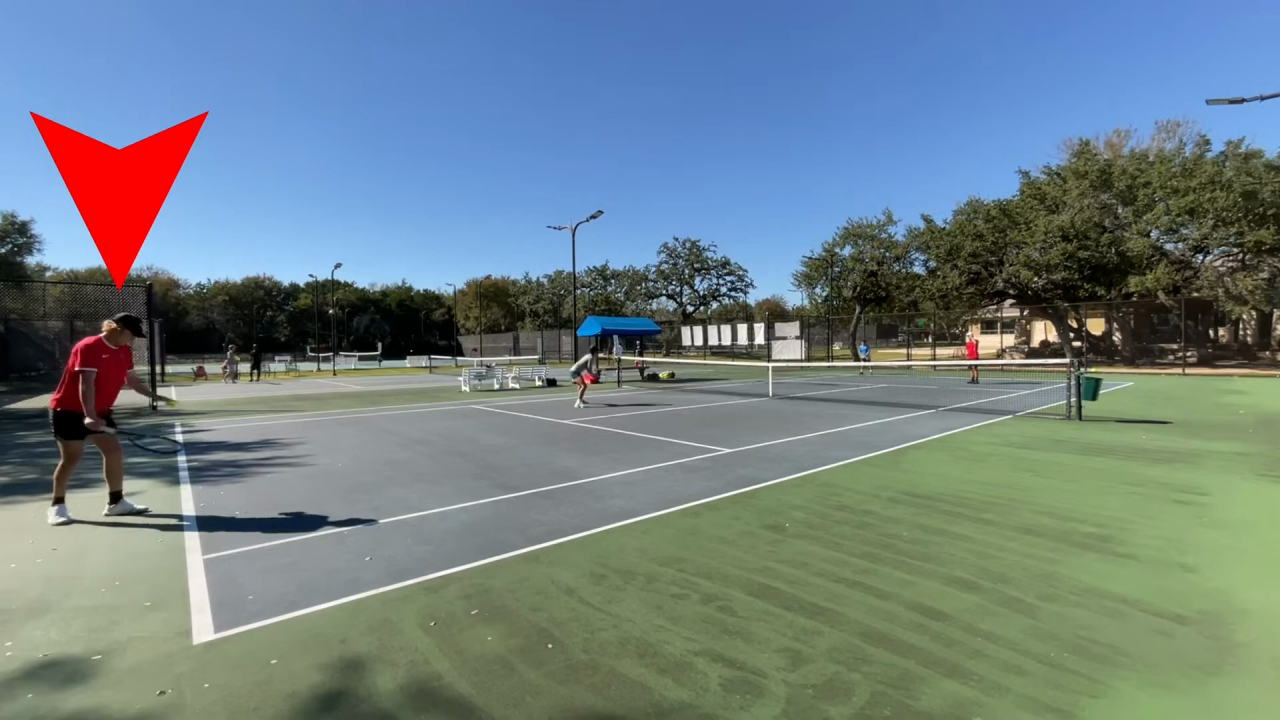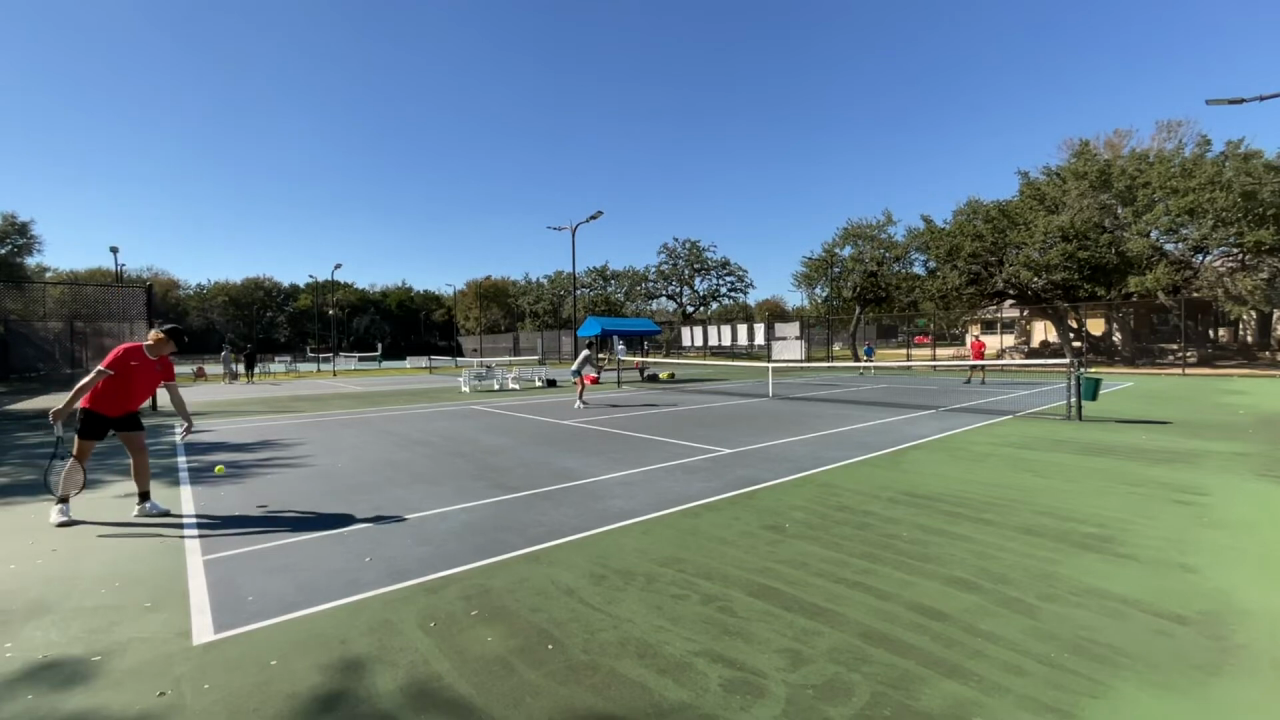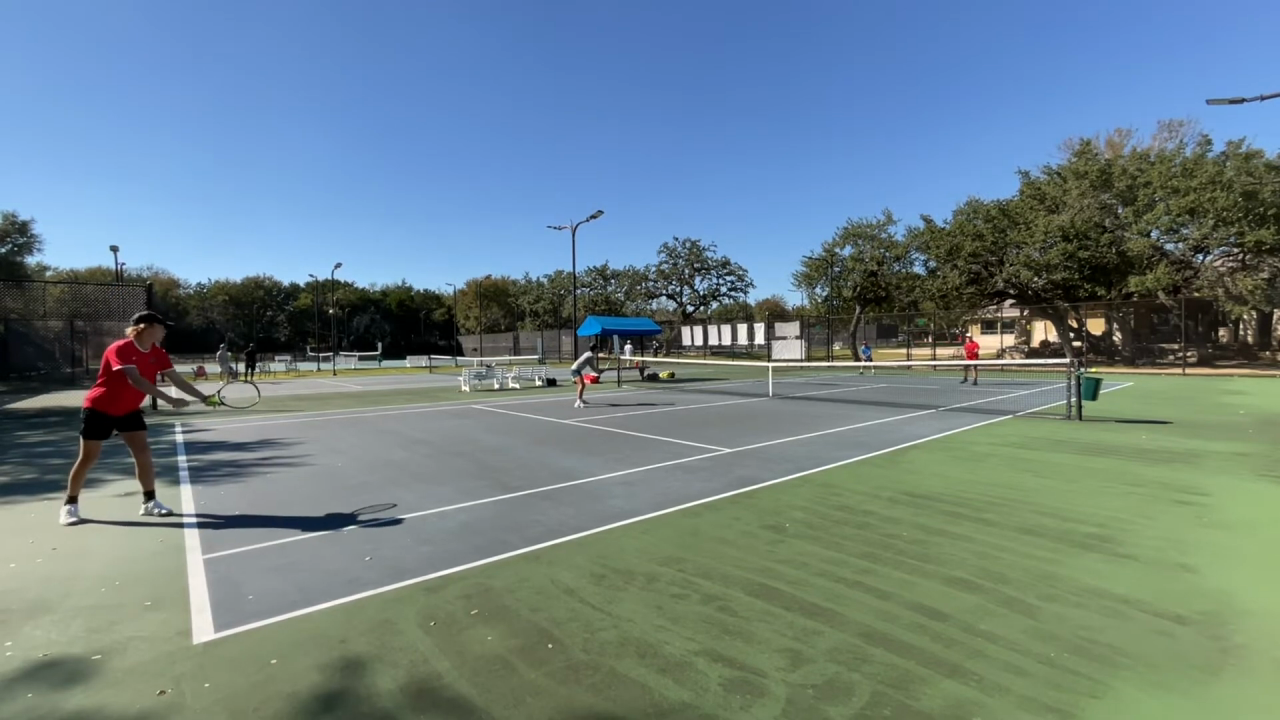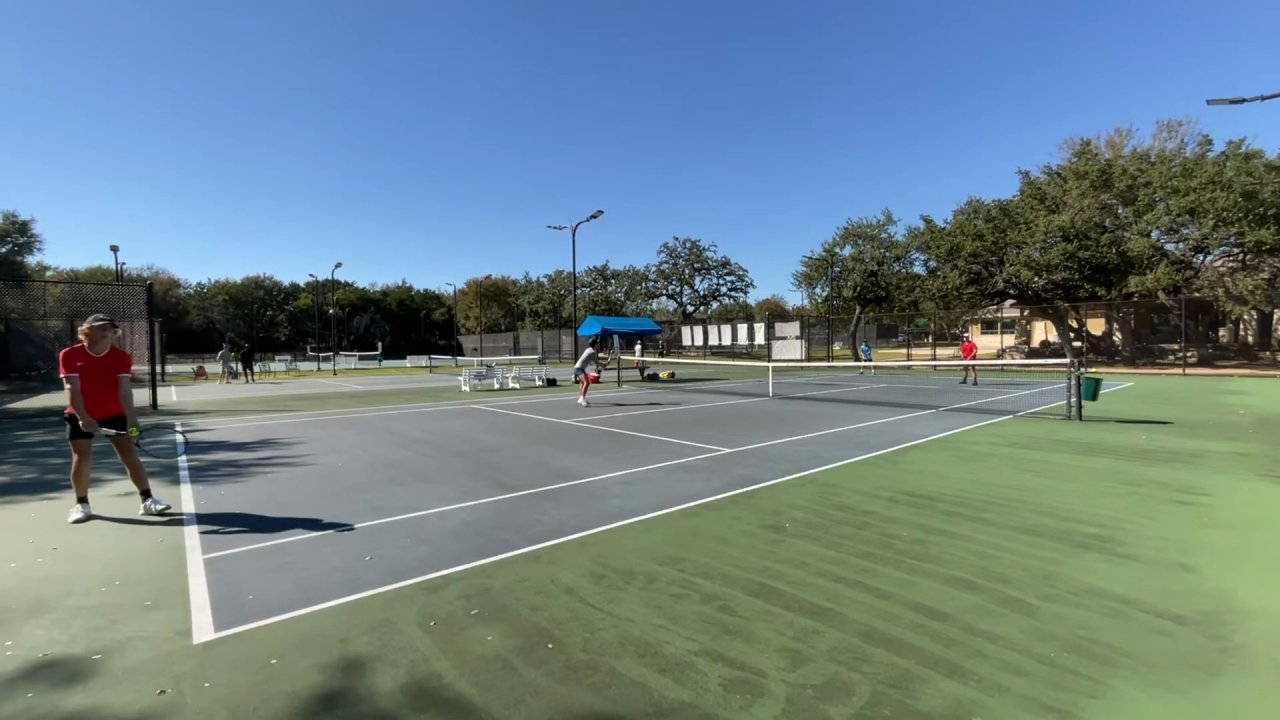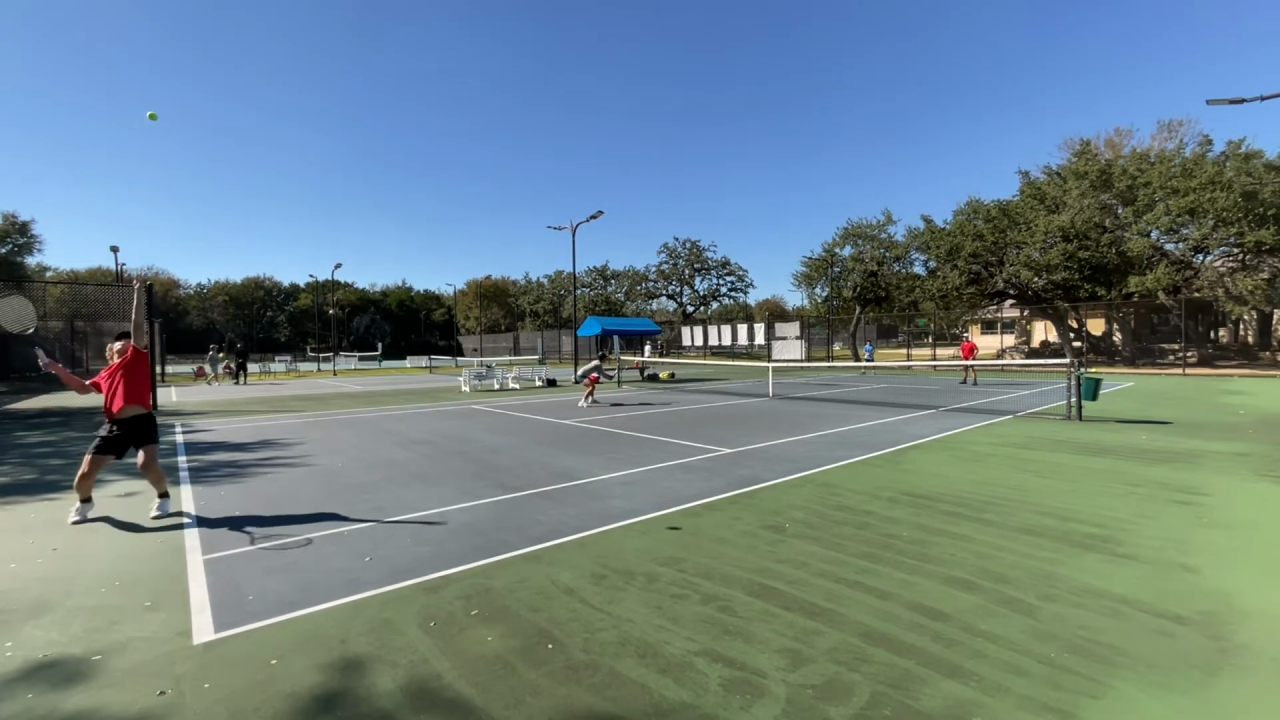
dt=1s
person 1, frame 1
left shoulder: (124, 351)
right shoulder: (89, 347)
left elbow: (131, 380)
right elbow: (86, 383)
left wrist: (154, 395)
right wrist: (89, 416)
left hip: (99, 411)
right hip: (70, 411)
left knee: (114, 452)
right knee: (72, 458)
left ankle: (115, 502)
right ankle: (57, 506)
person 1, frame 2
left shoulder: (165, 364)
right shoulder: (126, 353)
left elbow: (175, 396)
right elbow: (93, 378)
left wrist: (187, 420)
right wrist: (65, 407)
left hip: (126, 412)
right hip: (95, 410)
left knee: (141, 452)
right knee: (80, 458)
left ankle: (144, 503)
right ankle: (60, 505)
person 1, frame 3
left shoulder: (158, 354)
right shoulder: (120, 349)
left elbow: (177, 380)
right elbow: (135, 380)
left wrist: (203, 397)
right wrist: (169, 400)
left hip: (128, 410)
right hip: (99, 409)
left knee: (143, 452)
right knee: (88, 458)
left ankle: (149, 502)
right ankle: (70, 505)
person 1, frame 4
left shoulder: (121, 357)
right shoulder: (69, 355)
left elbow: (124, 390)
right elbow: (72, 389)
left wrist: (132, 420)
right wrist: (84, 418)
left hip: (113, 414)
right hip: (82, 416)
left knee: (130, 456)
right knee: (81, 458)
left ankle: (148, 500)
right ankle: (81, 504)
person 1, frame 5
left shoulder: (137, 357)
right shoulder: (104, 375)
left elbow: (138, 325)
right elbow: (83, 388)
left wrist: (139, 293)
right wrist: (58, 369)
left hip: (141, 422)
right hip: (113, 426)
left knee: (148, 465)
right knee: (86, 473)
left ankle: (163, 498)
right ankle: (84, 503)
